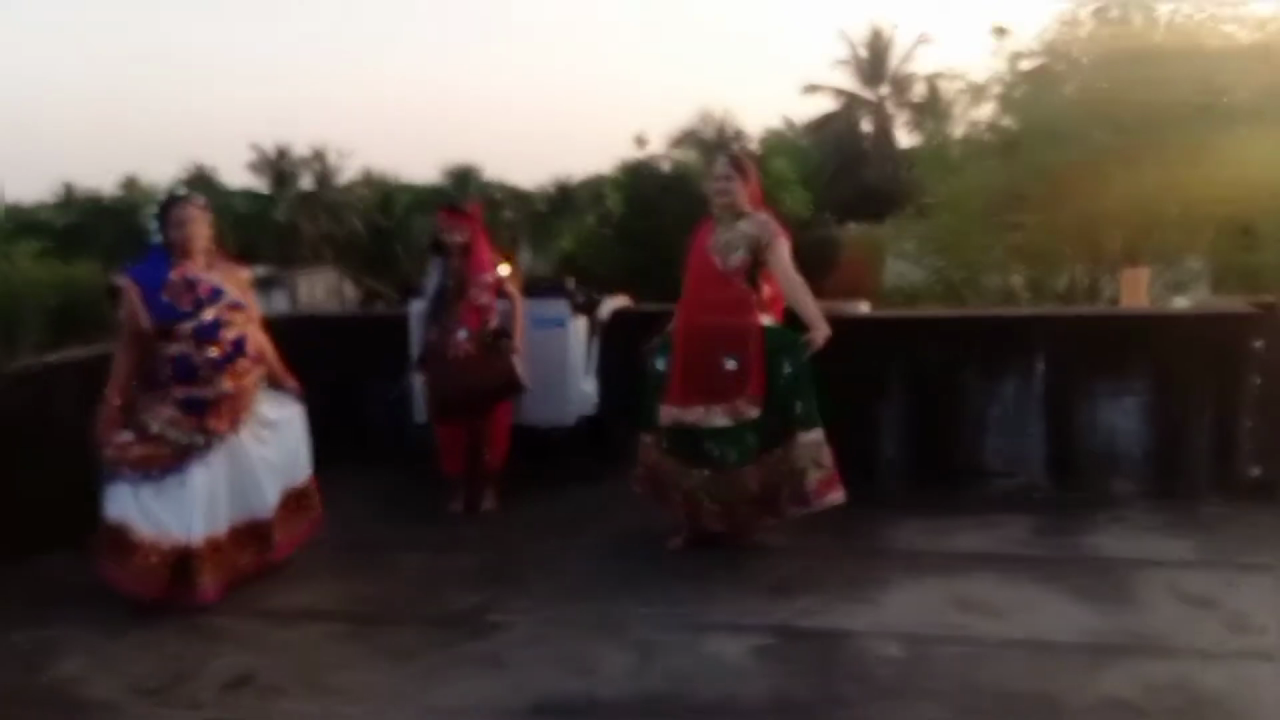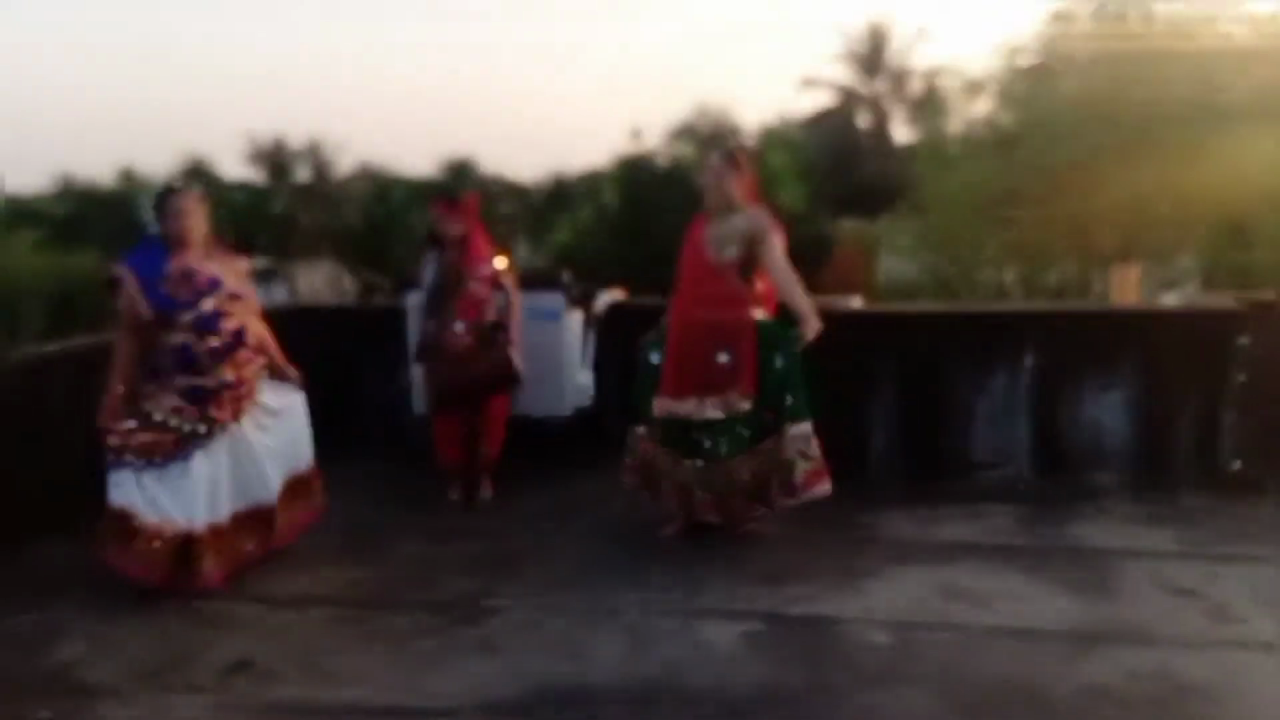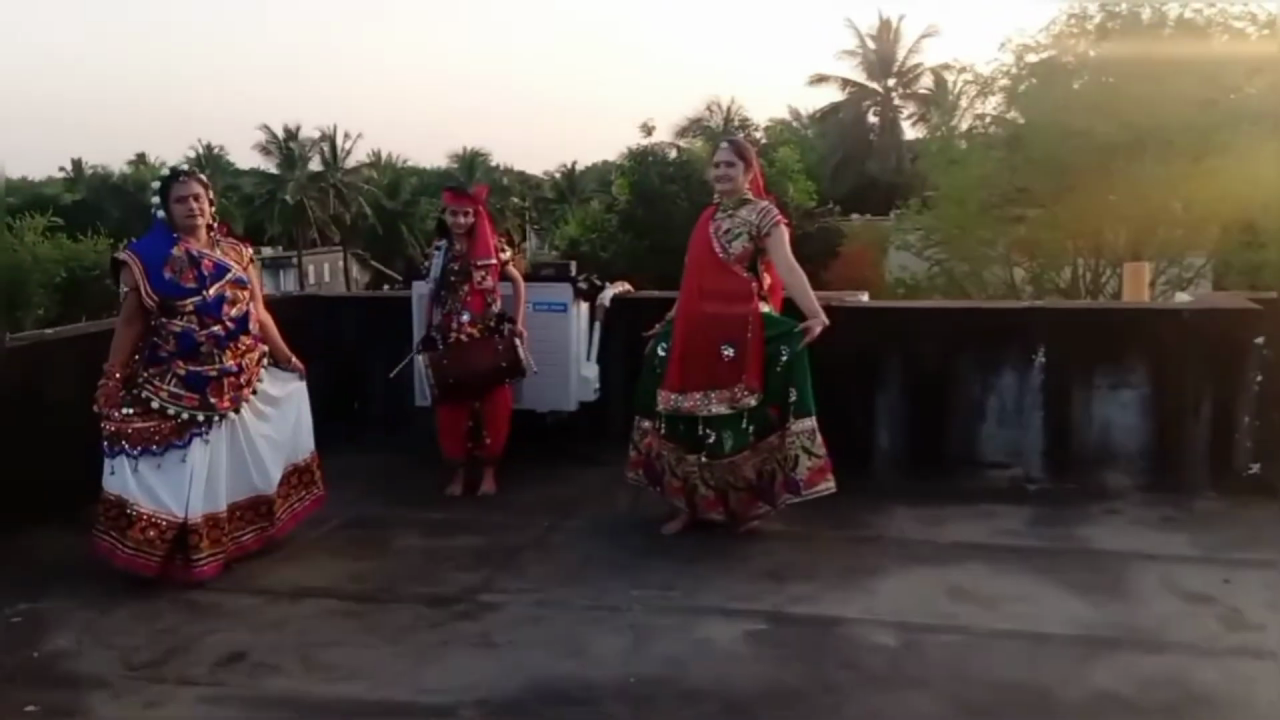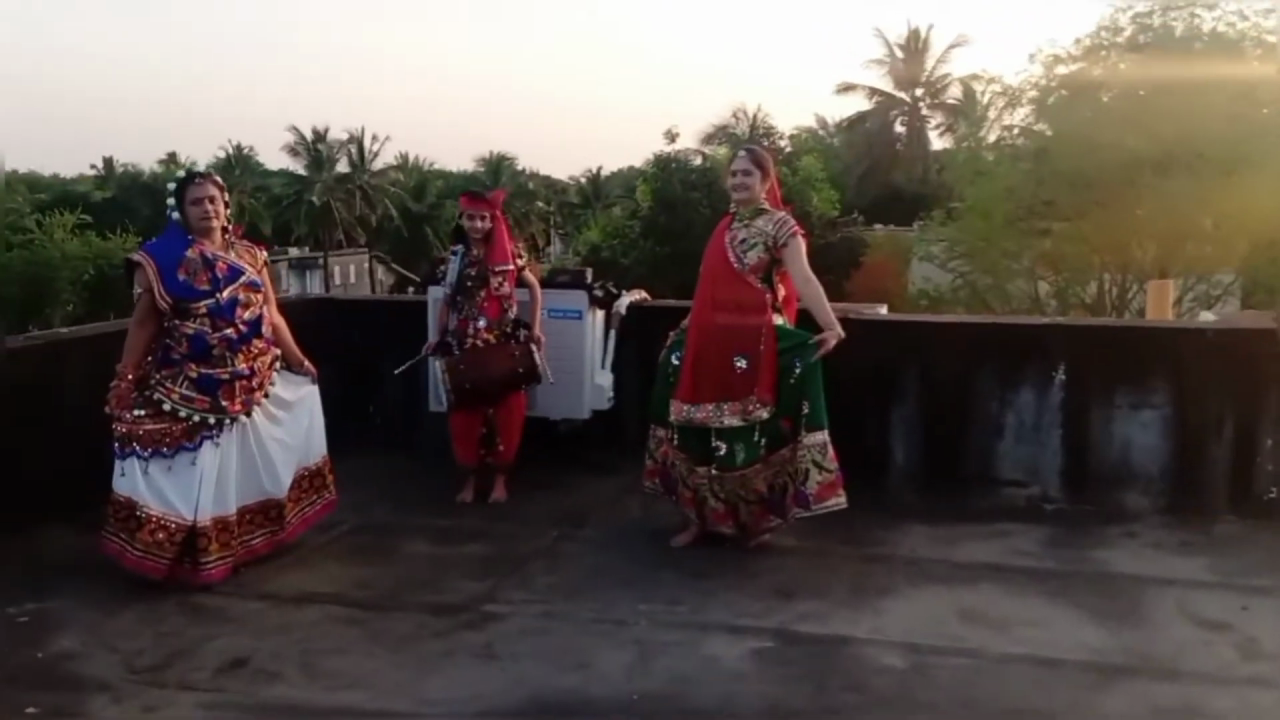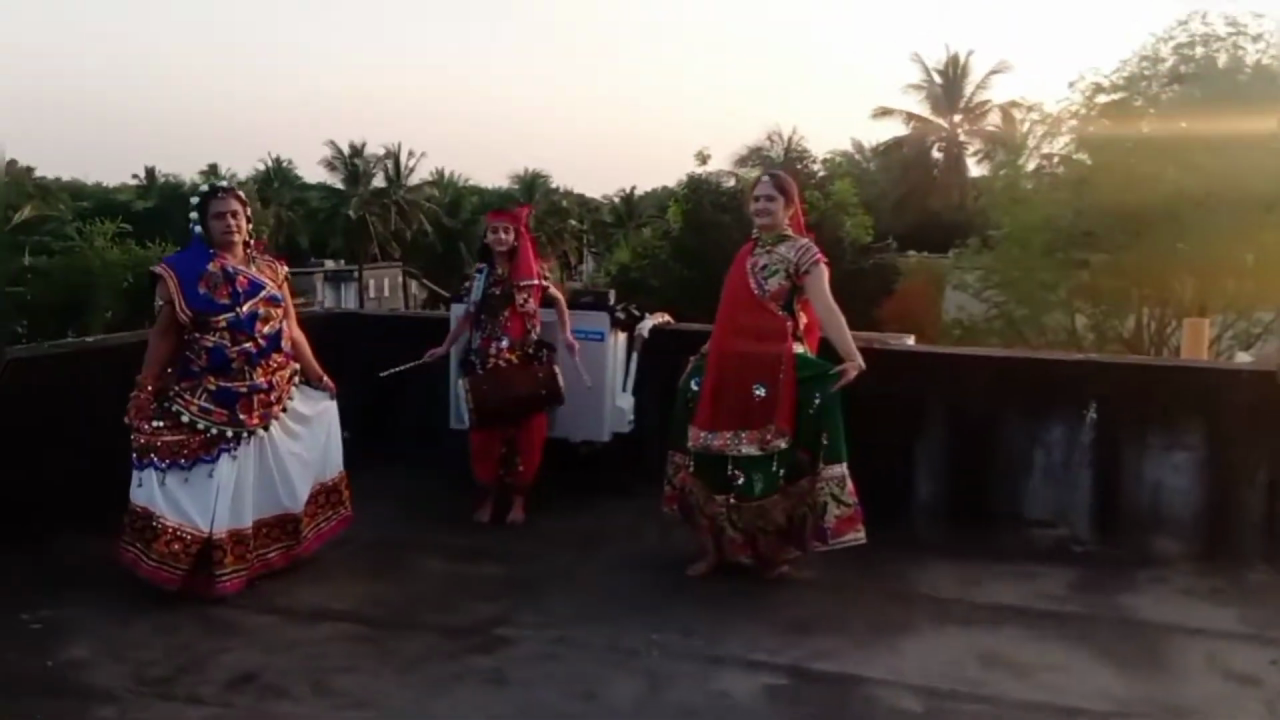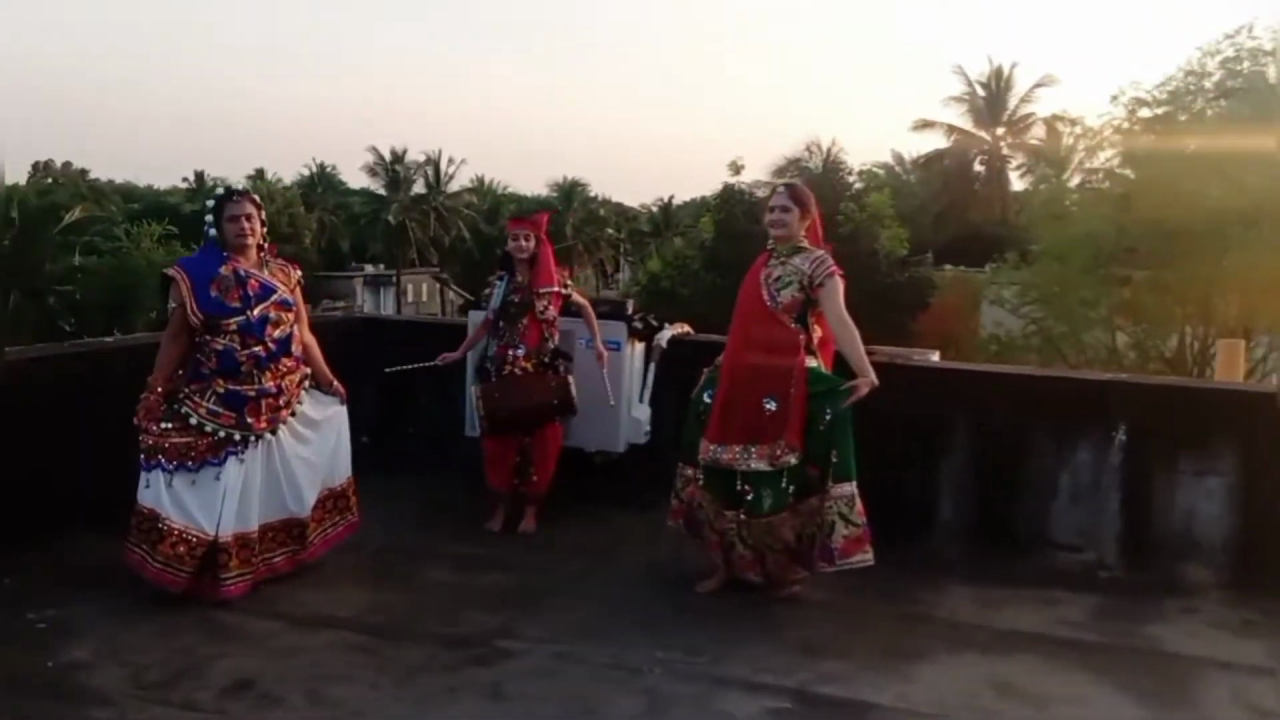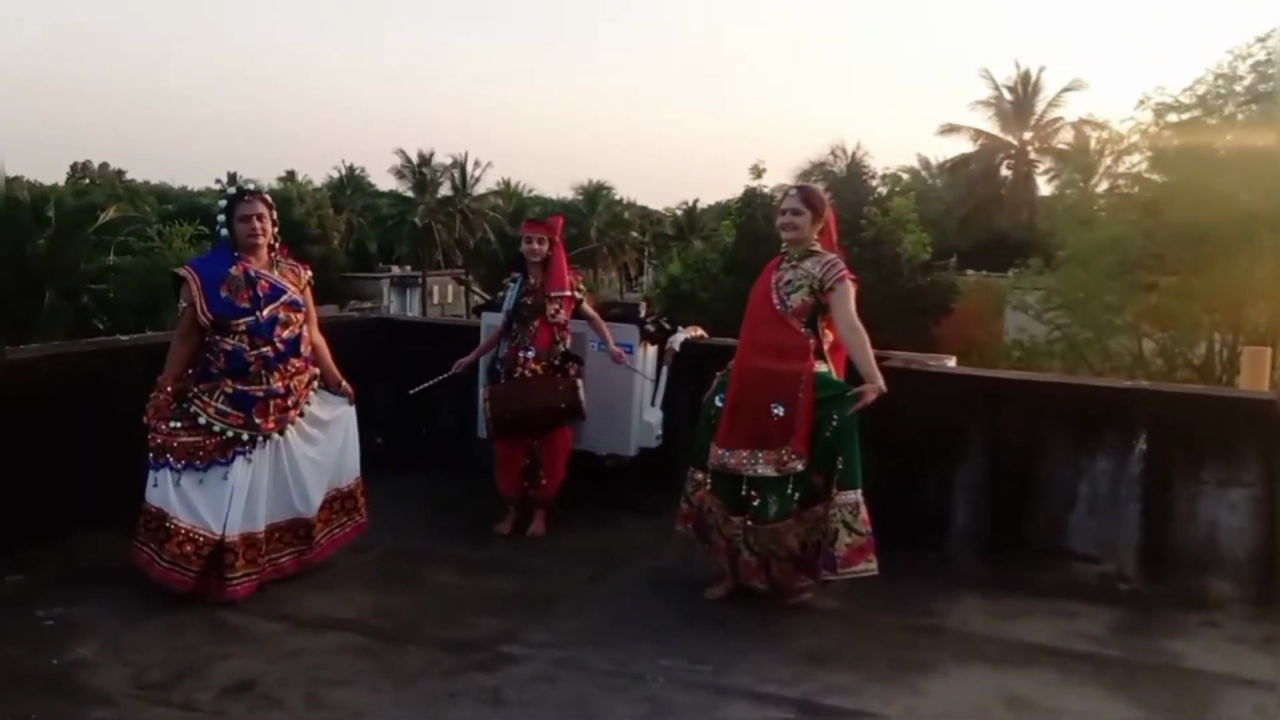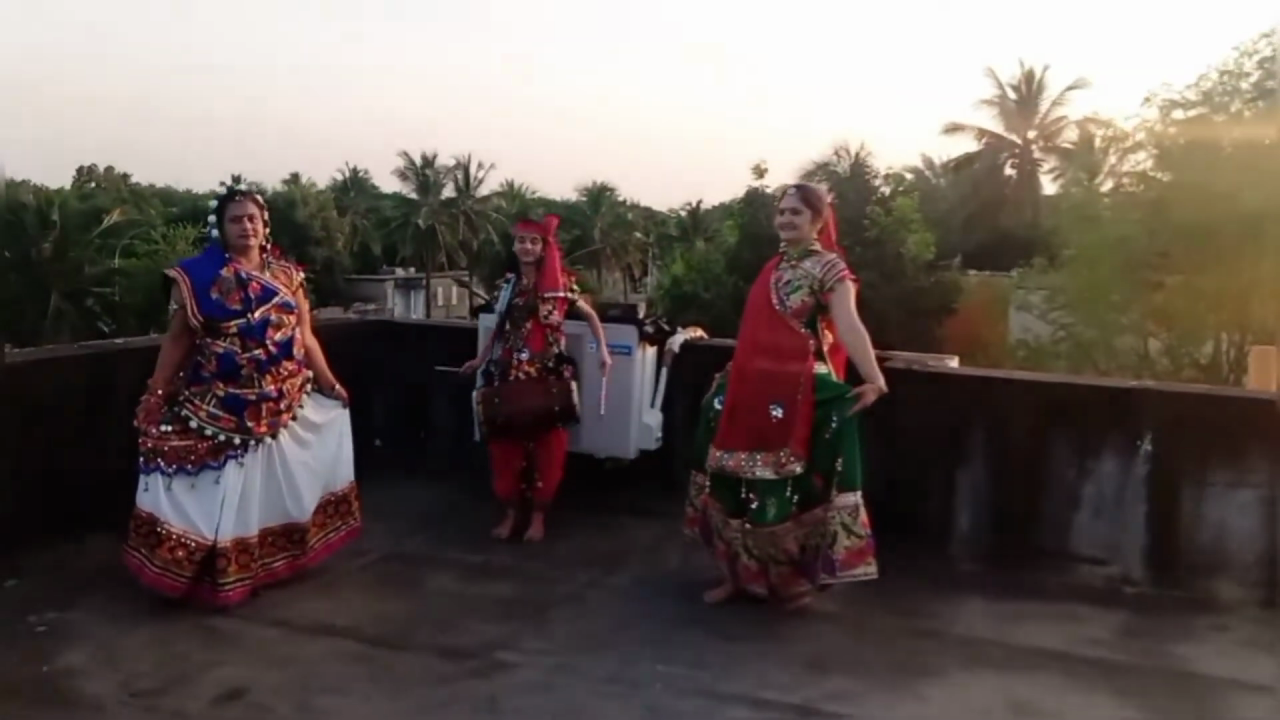
dt=0.3s
person 1, frame 1
left shoulder: (234, 276)
right shoulder: (146, 282)
left elbow: (256, 335)
right elbow: (130, 347)
left wrist: (281, 377)
right wrist: (113, 404)
left hip: (239, 404)
right hip: (177, 410)
left knee: (239, 487)
right knee: (188, 495)
left ankle: (240, 557)
right ankle: (191, 571)
person 1, frame 2
left shoulder: (231, 266)
right shoulder: (144, 273)
left elbow: (255, 324)
right elbow: (129, 336)
left wrist: (282, 367)
right wrist: (115, 394)
left hip: (237, 393)
right hip: (179, 399)
left knee: (240, 475)
right knee: (189, 483)
left ankle: (242, 545)
right ankle: (193, 560)
person 1, frame 3
left shoulder: (236, 253)
right shoulder: (148, 258)
left elbow: (257, 312)
right elbow: (130, 321)
left wrist: (285, 358)
right wrist: (112, 380)
left hip: (238, 381)
right hip: (178, 387)
left knee: (236, 465)
right knee: (186, 470)
left ankle: (237, 535)
right ankle: (190, 549)
person 1, frame 4
left shoulder: (250, 256)
right shoulder: (162, 259)
left elbow: (271, 316)
right elbow: (144, 322)
left wrist: (298, 362)
right wrist: (124, 382)
left hip: (250, 384)
right hip: (190, 389)
left knee: (248, 469)
right knee: (196, 472)
left ankle: (248, 538)
right ankle: (198, 553)
person 1, frame 5
left shoulder: (271, 270)
right shoulder: (184, 272)
left elbow: (291, 330)
right elbow: (164, 335)
left wrist: (317, 376)
right wrist: (144, 393)
left hip: (270, 398)
right hip: (207, 402)
left knee: (263, 482)
right knee: (212, 486)
left ankle: (264, 553)
right ankle: (215, 565)
person 1, frame 6
left shoulder: (284, 274)
right shoulder: (196, 275)
left elbow: (303, 334)
right elbow: (176, 337)
left wrist: (327, 381)
right wrist: (154, 394)
left hip: (279, 402)
right hip: (218, 405)
left knee: (273, 484)
right knee: (223, 487)
left ankle: (271, 557)
right ankle: (223, 569)
person 1, frame 7
left shoulder: (295, 274)
right shoulder: (207, 275)
left elbow: (312, 334)
right elbow: (186, 337)
left wrist: (336, 381)
right wrist: (164, 394)
left hip: (289, 402)
right hip: (227, 404)
left knee: (279, 485)
right knee: (227, 487)
left ankle: (275, 557)
right ankle: (227, 569)
person 1, frame 8
left shoulder: (287, 276)
right shoulder: (198, 276)
left elbow: (305, 337)
right elbow: (177, 340)
left wrist: (329, 384)
right wrist: (155, 397)
left hip: (281, 405)
right hip: (220, 408)
left knee: (273, 488)
right knee: (222, 491)
left ankle: (271, 564)
right ankle: (220, 574)
person 2, frame 1
left shoulder: (761, 226)
right shoulder: (705, 230)
left elbow: (786, 277)
left wrist: (816, 324)
right wrist: (673, 333)
left hip: (742, 342)
right hip: (698, 343)
left knee: (742, 430)
right knee: (691, 432)
left ankle: (747, 516)
right ankle: (694, 517)
person 2, frame 2
left shoulder: (755, 221)
right shoulder: (700, 224)
left elbow: (779, 272)
left wrist: (808, 318)
right wrist: (668, 327)
left hip: (735, 337)
right hip: (691, 337)
left knee: (734, 424)
right knee: (687, 424)
left ankle: (740, 506)
right ankle: (687, 506)
person 2, frame 3
left shoulder: (763, 213)
right shoulder: (707, 217)
left elbow: (786, 266)
left wrist: (815, 313)
right wrist: (672, 319)
left hip: (742, 330)
right hip: (696, 330)
left knee: (741, 418)
right knee: (689, 418)
left ankle: (745, 503)
right ankle: (690, 503)
person 2, frame 4
left shoulder: (779, 224)
right shoulder: (724, 226)
left elbow: (802, 278)
left wrist: (831, 327)
right wrist: (687, 329)
left hip: (756, 342)
right hip: (710, 341)
left knee: (752, 431)
right knee: (701, 431)
left ankle: (755, 517)
right ankle: (702, 515)
person 2, frame 5
left shoulder: (802, 251)
right shoulder: (747, 251)
left elbow: (824, 307)
left wrist: (852, 358)
right wrist: (707, 355)
left hip: (776, 370)
right hip: (730, 368)
left knee: (772, 462)
right knee: (719, 459)
left ankle: (774, 549)
right ankle: (719, 545)
person 2, frame 6
left shoulder: (818, 263)
right shoulder: (762, 263)
left elbow: (838, 320)
left wrist: (865, 373)
right wrist: (720, 366)
left hip: (790, 383)
right hip: (744, 381)
left knee: (783, 477)
right knee: (731, 473)
left ankle: (786, 567)
right ankle: (730, 561)
person 2, frame 7
left shoulder: (829, 267)
right shoulder: (775, 266)
left elbow: (849, 325)
left wrist: (873, 378)
right wrist: (732, 373)
left hip: (801, 389)
right hip: (755, 386)
left knee: (793, 480)
right knee: (741, 478)
left ankle: (795, 575)
right ankle: (740, 569)
person 2, frame 8
left shoulder: (829, 268)
right shoulder: (774, 266)
left elbow: (848, 326)
left wrist: (873, 378)
right wrist: (730, 375)
left hip: (799, 391)
right hip: (754, 388)
left knee: (791, 483)
right knee: (743, 479)
left ankle: (794, 578)
right ankle: (741, 572)
person 3, frame 1
left shoulder: (488, 264)
right shoulder: (436, 268)
left elbow: (514, 299)
right elbow: (431, 312)
left wrist: (514, 339)
right wrist: (426, 353)
left hip: (484, 354)
right hip: (447, 356)
left knee: (489, 421)
right knee: (451, 421)
left ankle: (488, 488)
right ankle: (457, 488)
person 3, frame 2
left shoulder: (485, 258)
right shoulder: (434, 262)
left elbow: (510, 292)
right elbow: (429, 307)
left wrist: (512, 333)
right wrist: (426, 345)
left hip: (481, 347)
right hip: (445, 349)
left knee: (487, 411)
right knee: (449, 412)
left ankle: (485, 477)
right ankle: (455, 478)
person 3, frame 3
left shoulder: (492, 247)
right shoulder: (439, 250)
left elbow: (517, 281)
right elbow: (432, 295)
left wrist: (517, 322)
right wrist: (427, 335)
left hip: (487, 337)
right hip: (449, 339)
left knee: (491, 404)
right knee: (452, 405)
left ankle: (489, 471)
right ankle: (458, 472)
person 3, frame 4
left shoulder: (507, 252)
right shoulder: (455, 256)
left elbow: (533, 286)
right elbow: (447, 301)
left wrist: (535, 328)
right wrist: (439, 338)
left hip: (502, 343)
right hip: (464, 344)
left knee: (504, 411)
right knee: (466, 411)
left ankle: (500, 479)
right ankle: (469, 478)
person 3, frame 5
left shoulder: (532, 271)
right shoulder: (480, 274)
left elbow: (557, 299)
right elbow: (470, 316)
left wrist: (566, 335)
right wrist: (445, 347)
left hip: (525, 363)
right hip: (486, 362)
left knee: (524, 430)
right knee: (486, 429)
left ankle: (518, 500)
right ankle: (488, 498)
person 3, frame 6
left shoulder: (553, 279)
right shoulder: (499, 282)
left elbow: (584, 306)
right elbow: (488, 323)
left wrist: (597, 344)
right wrist: (459, 353)
left hip: (542, 370)
right hip: (503, 369)
left knee: (540, 440)
right knee: (500, 438)
left ankle: (531, 509)
right ankle: (500, 506)
person 3, frame 7
left shoulder: (566, 283)
right shoulder: (513, 283)
left elbow: (591, 315)
right elbow: (504, 329)
left wrist: (610, 346)
right wrist: (473, 356)
left hip: (553, 373)
right hip: (514, 371)
left knee: (550, 442)
right knee: (511, 439)
left ankle: (540, 512)
right ankle: (511, 509)
person 3, frame 8
left shoulder: (560, 283)
right shoulder: (507, 284)
left elbow: (589, 314)
left wrist: (603, 351)
right wrist: (481, 361)
left hip: (547, 374)
right hip: (509, 372)
left knee: (545, 443)
right knee: (507, 443)
left ankle: (538, 516)
right ankle: (510, 512)
